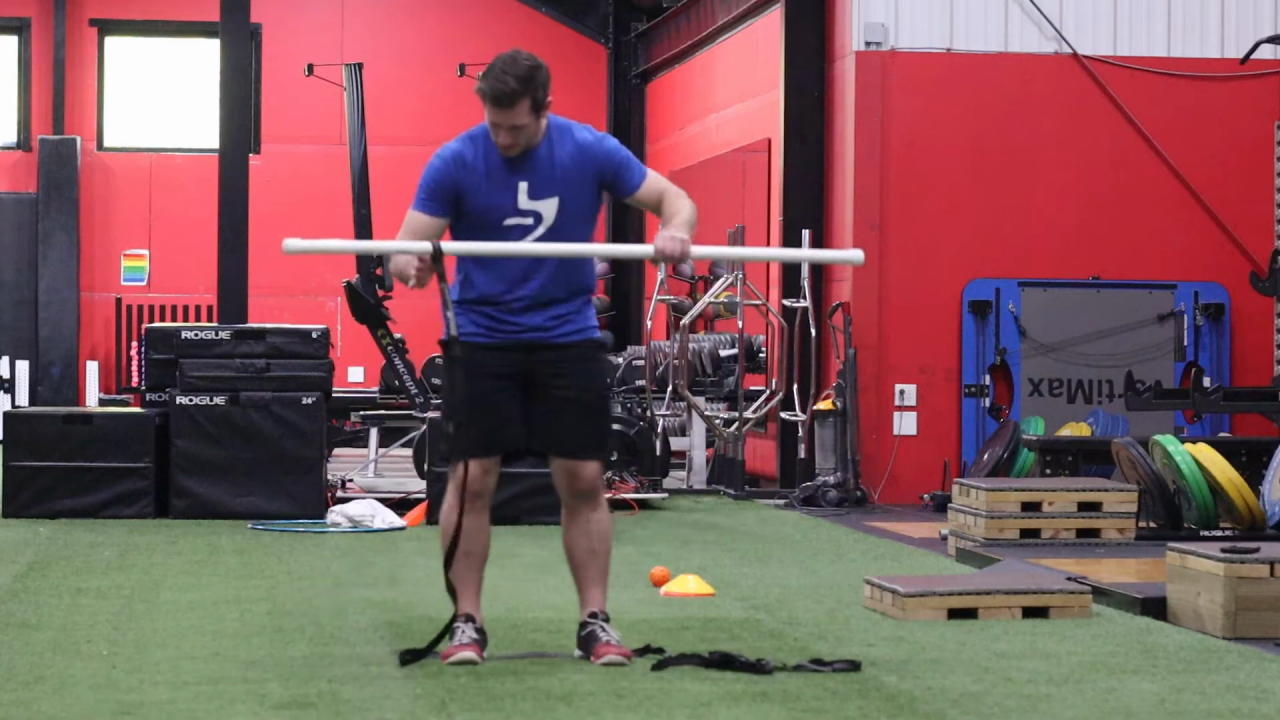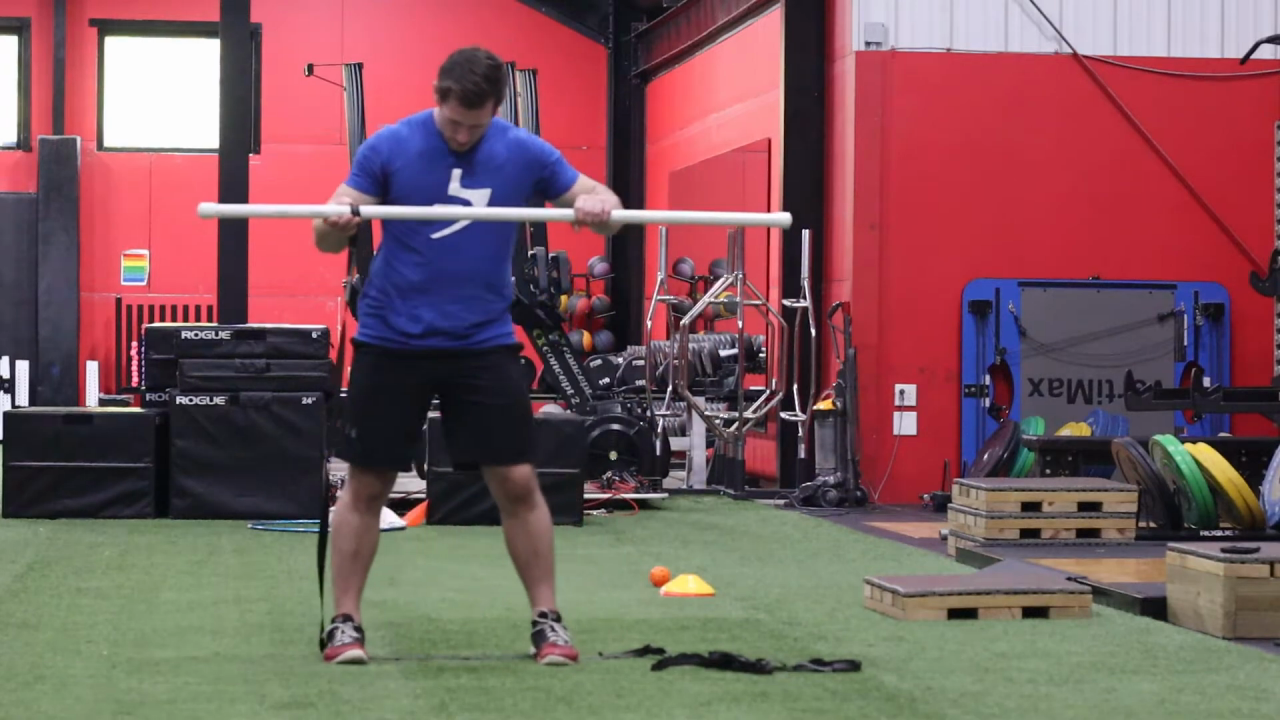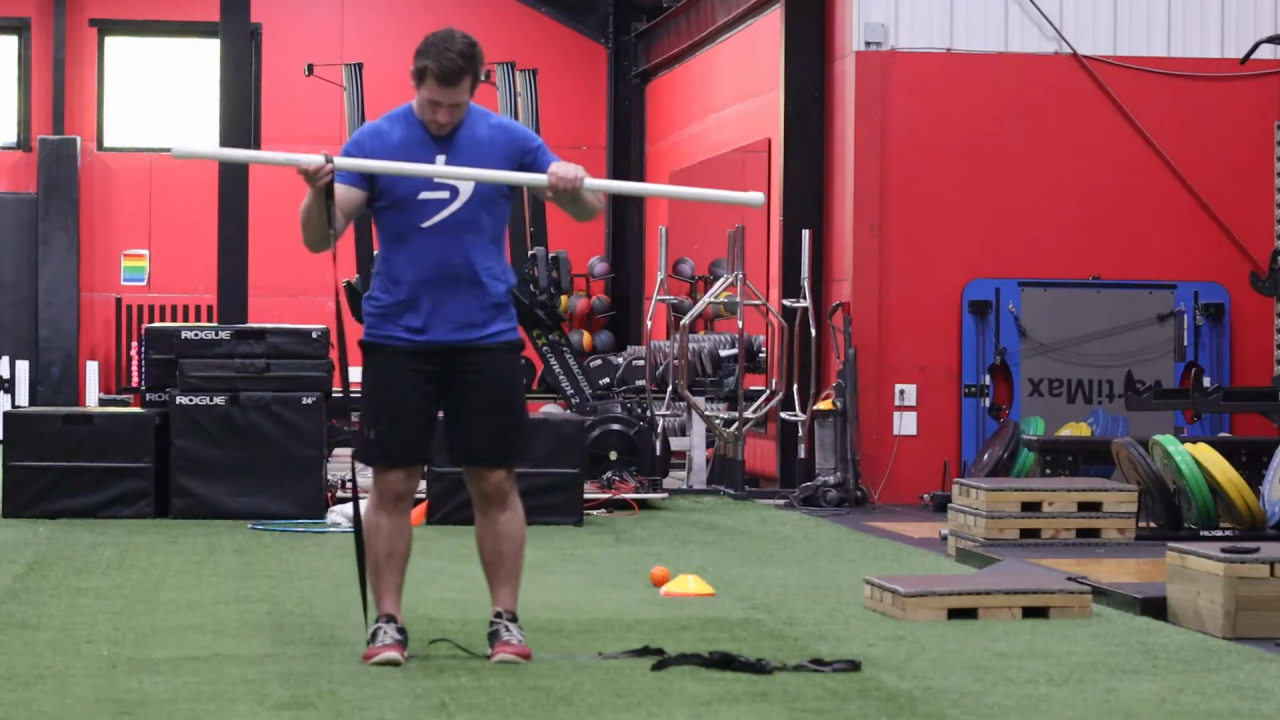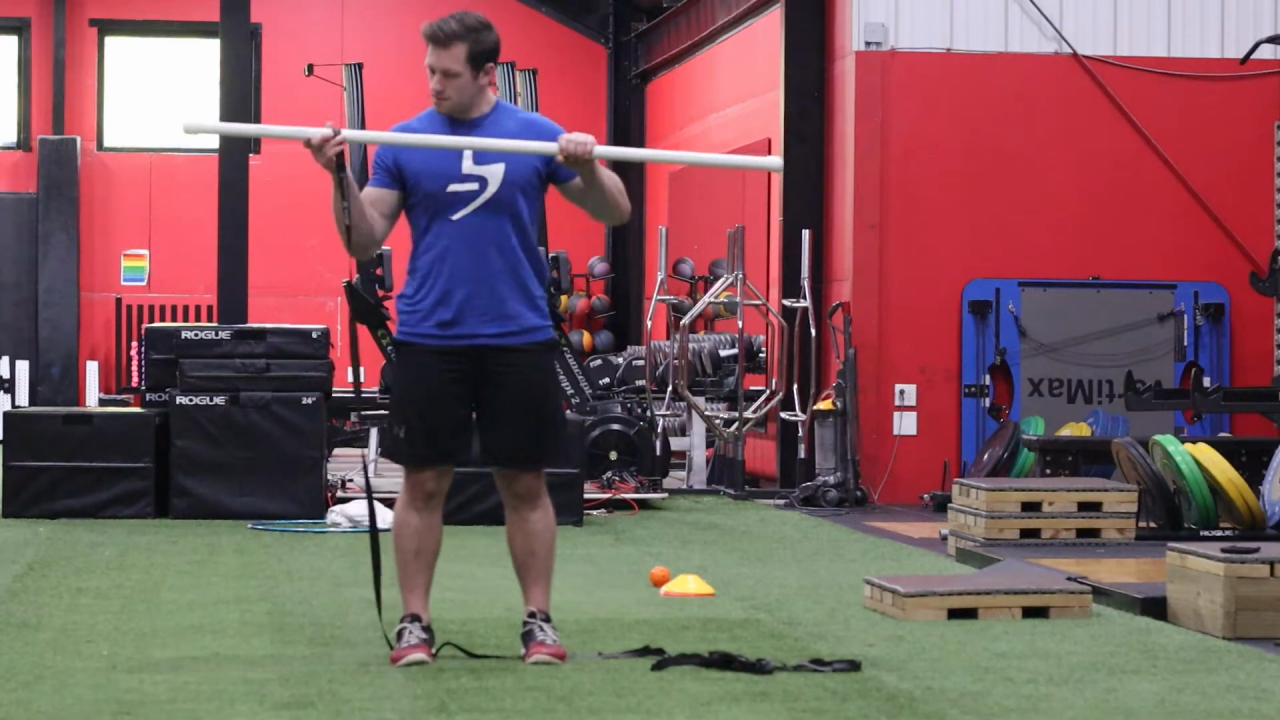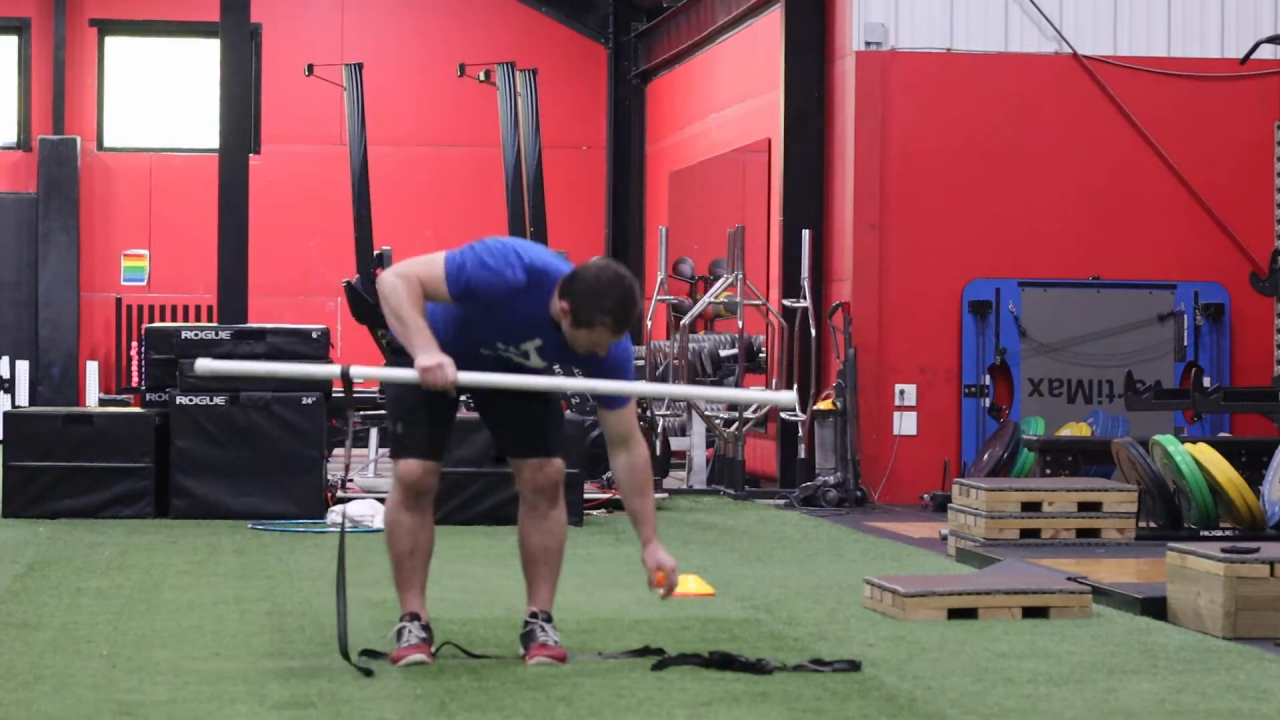
dt=1s
person 1, frame 1
left shoulder: (591, 151)
right shoulder: (454, 161)
left elbow: (674, 198)
right elbow: (408, 246)
left wrist: (677, 231)
right wrist: (409, 266)
left hip: (569, 336)
right hip: (480, 338)
left knee: (584, 479)
right knee: (472, 478)
left ankle: (595, 622)
right ankle: (466, 620)
person 1, frame 2
left shoulder: (525, 152)
right shoulder: (388, 146)
left elbow: (600, 202)
right elbow: (328, 235)
left wrist: (599, 207)
right wrist: (335, 224)
left hip: (484, 343)
right hip: (392, 341)
left knee: (517, 482)
right knee: (367, 482)
left ankle: (546, 620)
right ankle: (344, 620)
person 1, frame 3
left shoulder: (509, 139)
right shoulder: (372, 141)
left elbow: (587, 210)
right elbow: (320, 237)
left wrist: (573, 186)
right wrist: (318, 192)
left hip: (486, 337)
right hip: (398, 338)
left knee: (495, 483)
right knee: (394, 483)
left ankle: (505, 619)
right ankle: (386, 622)
person 1, frame 4
left shoulder: (538, 133)
right shoulder: (403, 142)
left elbow: (617, 212)
right elbow: (365, 242)
left wrist: (589, 166)
right wrist: (341, 177)
left hip: (520, 340)
right hip: (429, 340)
left knee: (525, 483)
right knee: (424, 483)
left ankle: (538, 620)
right ankle: (414, 621)
person 1, frame 5
left shoulder: (607, 344)
right shoulder: (504, 274)
left elbow: (626, 444)
right elbow: (396, 278)
left wrist: (650, 543)
right wrist: (425, 352)
left hip: (516, 367)
right hip: (433, 353)
left knee: (545, 479)
right knee: (414, 476)
left ankle: (539, 622)
right ankle: (412, 621)
